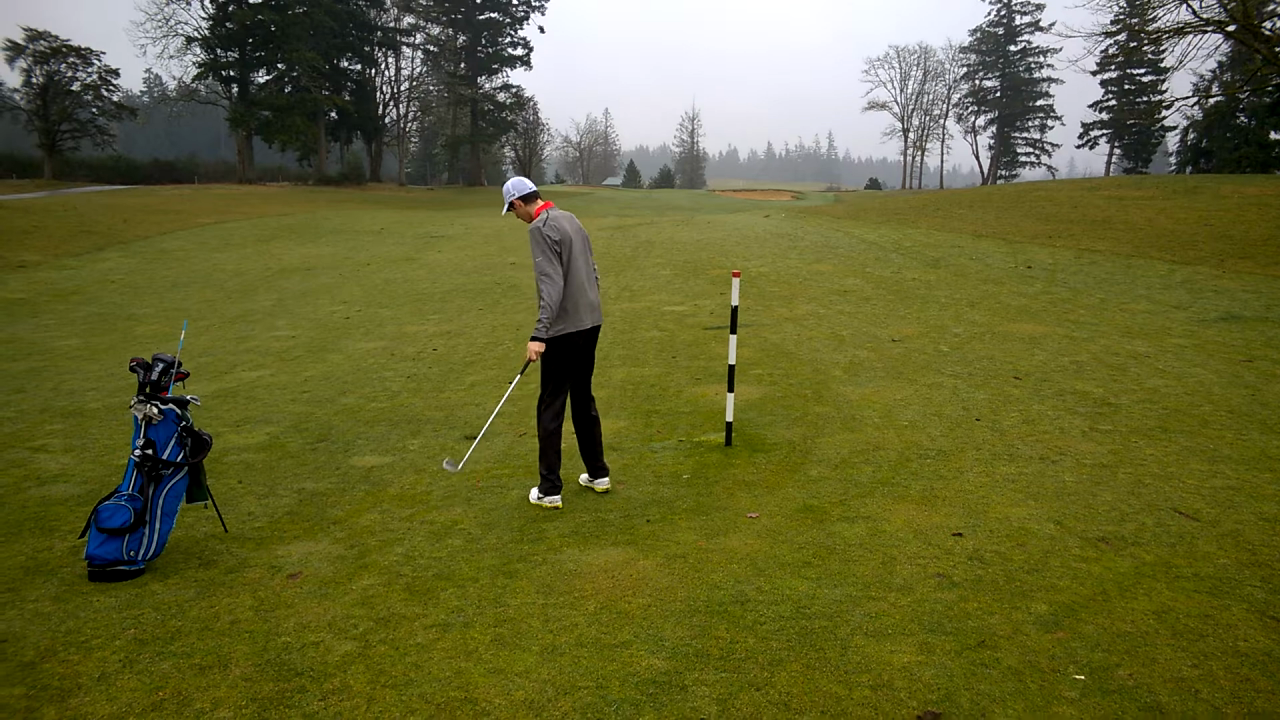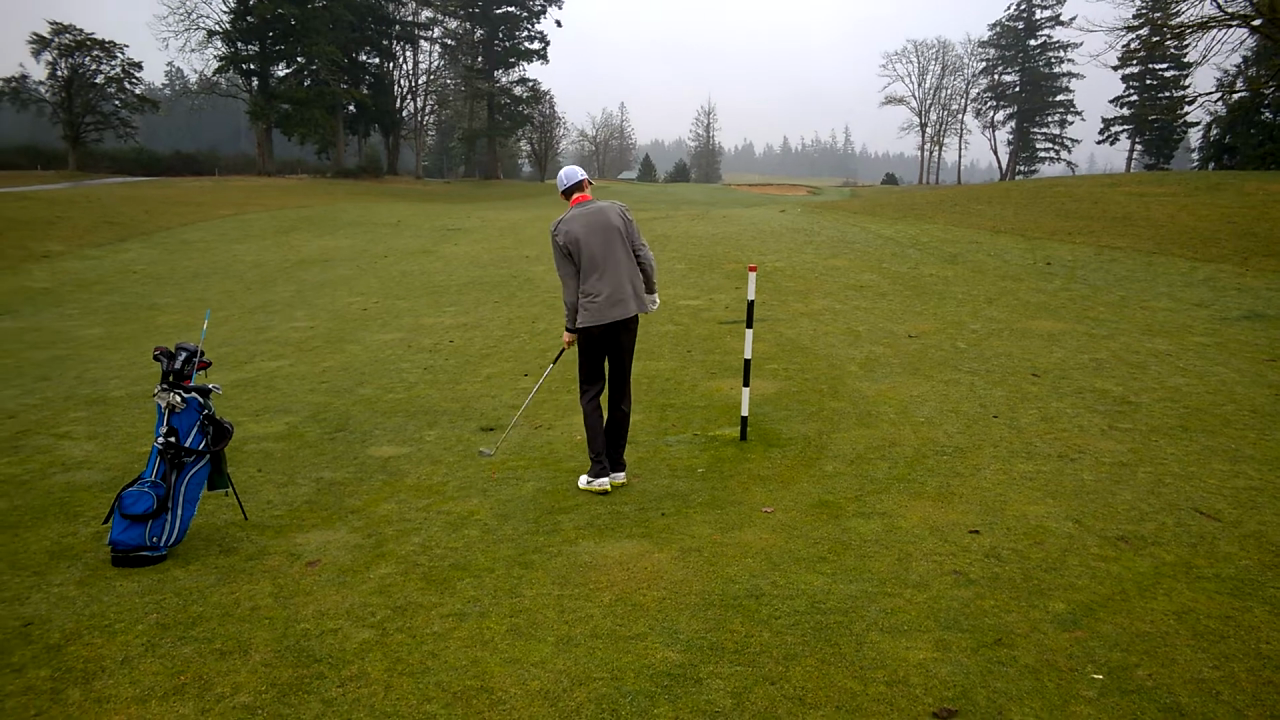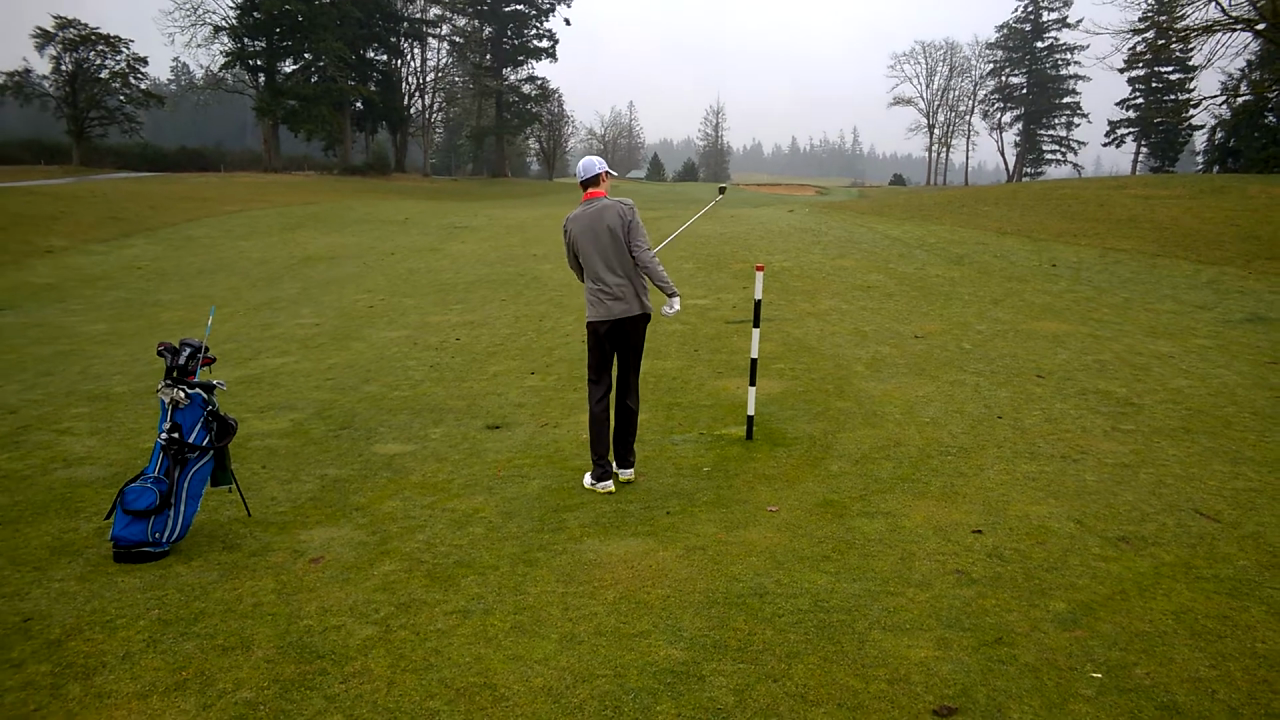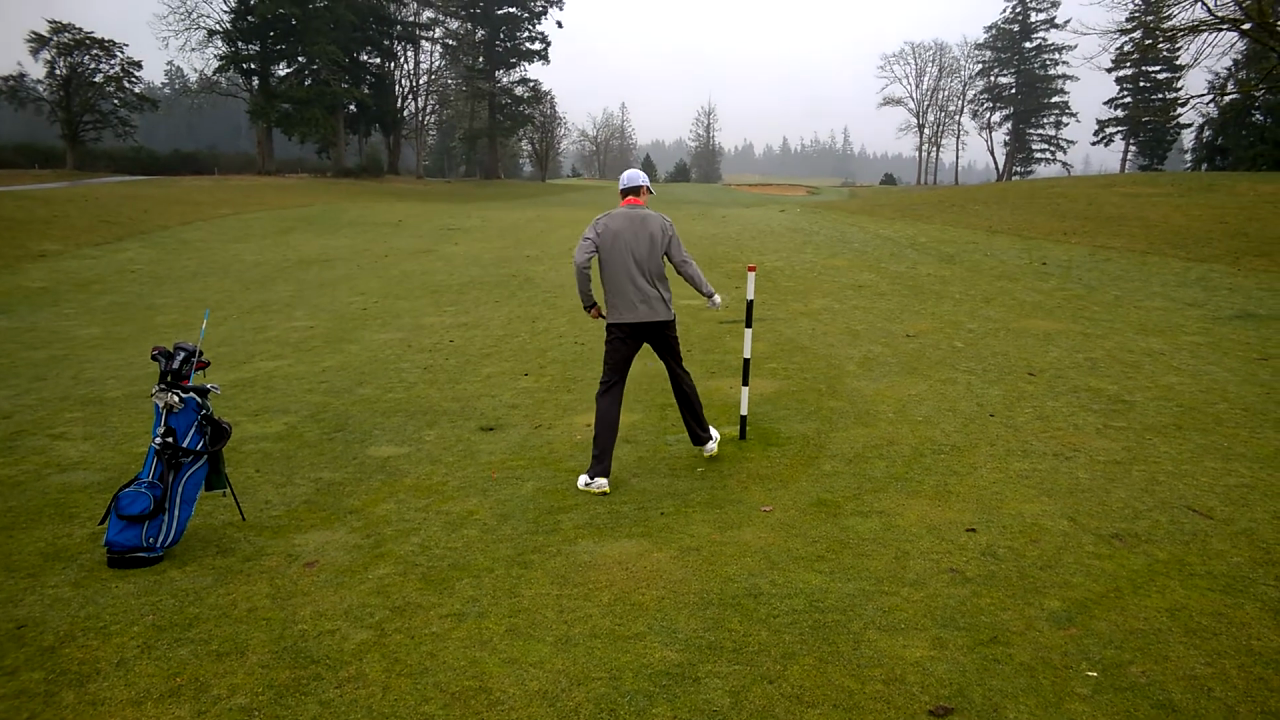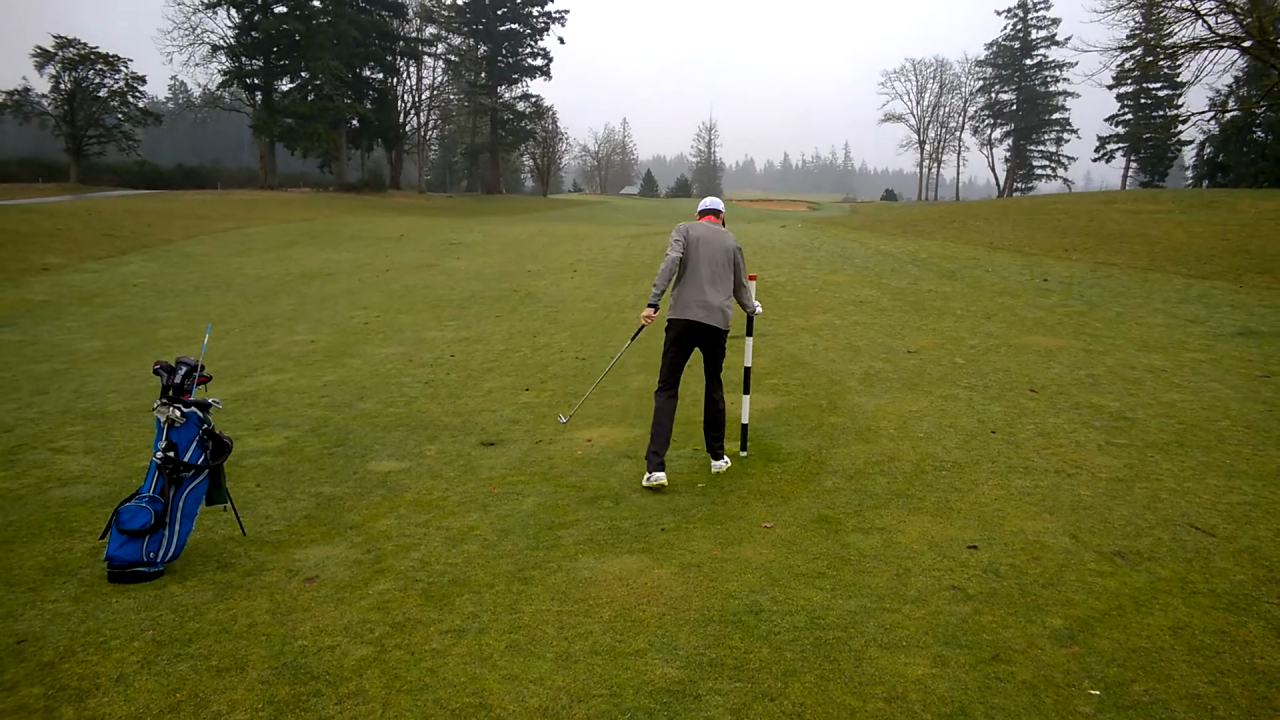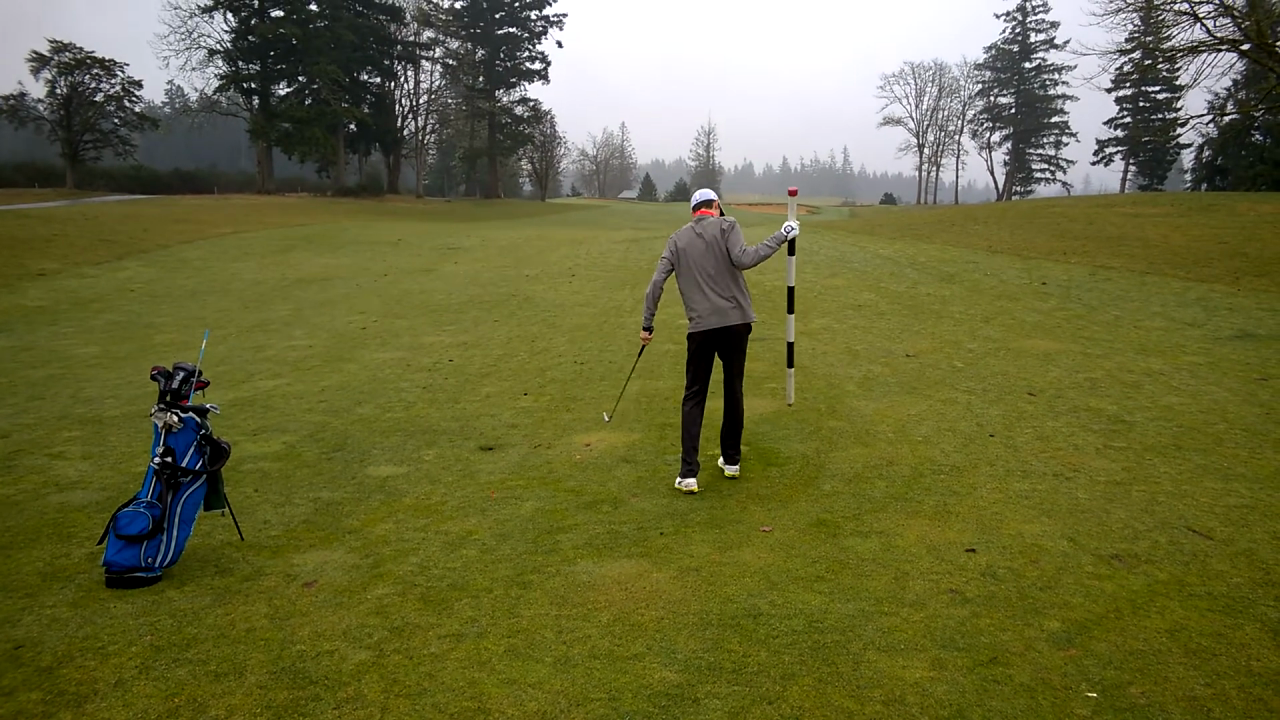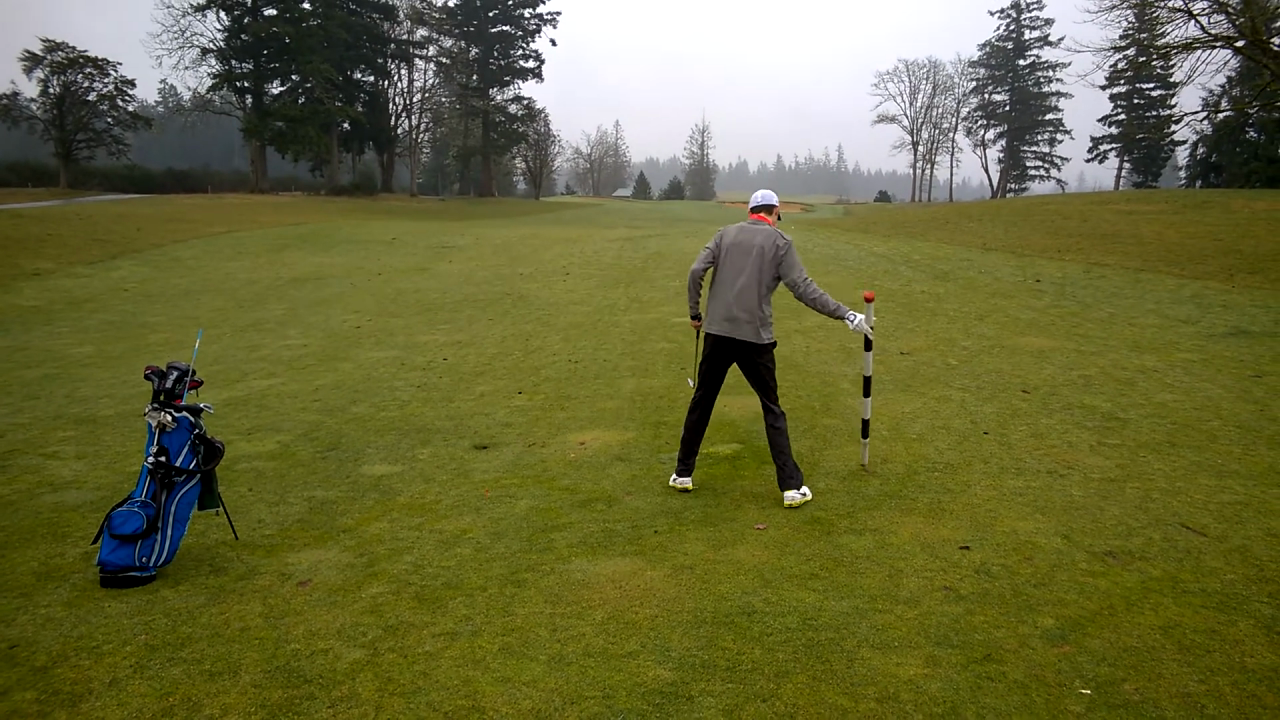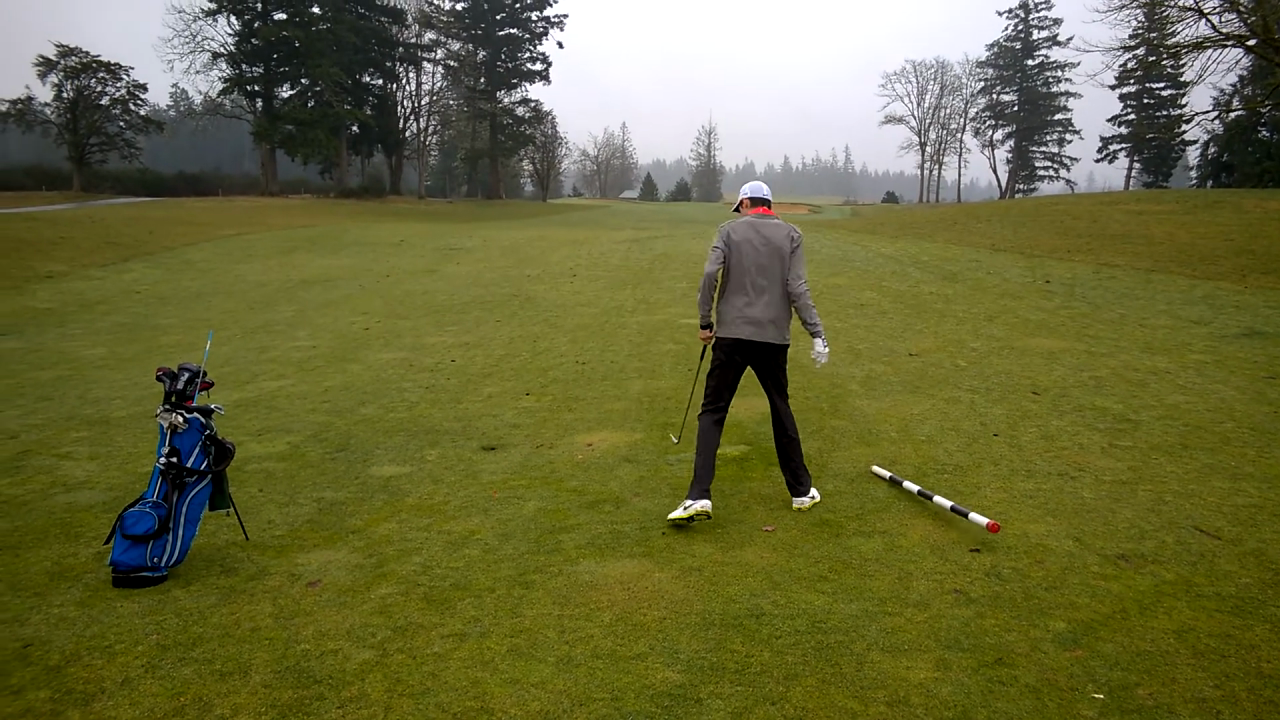
dt=0.5s
person 1, frame 1
left shoulder: (540, 228)
right shoulder: (570, 220)
left elbow: (551, 285)
right elbow: (593, 273)
left wrist: (539, 335)
left hip: (564, 328)
right hip: (591, 322)
left knee: (551, 407)
right knee: (583, 397)
left ankle: (550, 489)
right ankle: (598, 473)
person 1, frame 2
left shoulder: (561, 228)
right shoulder: (617, 210)
left elbow: (570, 284)
right elbow: (644, 255)
left wrist: (570, 326)
right wrist: (650, 290)
left hip: (593, 318)
right hip: (627, 312)
left knee: (591, 392)
right knee: (620, 390)
left ankle: (599, 472)
right ankle: (616, 466)
person 1, frame 3
left shoulder: (571, 223)
right shoulder: (623, 208)
right elbow: (643, 255)
right wrist: (671, 292)
left hip: (599, 315)
right hip: (634, 310)
left knee: (599, 392)
right knee: (628, 387)
left ankle: (601, 474)
right ankle: (625, 462)
person 1, frame 4
left shoulder: (603, 223)
right shoulder: (660, 222)
left elbow: (581, 262)
right elbow: (684, 264)
left wrist: (589, 303)
right wrist: (710, 294)
left hip: (621, 319)
right hip: (660, 316)
left knee: (610, 392)
right knee: (678, 374)
left ankle: (598, 474)
right ankle: (704, 438)
person 1, frame 5
left shoulder: (684, 229)
right shoulder: (731, 241)
left elbow: (671, 261)
right elbow: (740, 289)
left wrist: (653, 302)
right wrist: (752, 307)
left hip: (684, 318)
right hip: (717, 322)
left knee: (667, 390)
right knee: (713, 387)
left ankle: (656, 468)
right ankle: (717, 455)
person 1, frame 6
left shoulder: (677, 239)
right shoulder: (726, 225)
left elbow: (657, 282)
right elbow: (743, 260)
left wrist: (647, 324)
right wrist: (781, 236)
left hip: (701, 327)
right hip: (735, 321)
left knee: (694, 397)
right knee: (733, 389)
left ankle: (688, 473)
right ankle: (731, 459)
person 1, frame 7
left shoulder: (725, 234)
right shoulder: (780, 242)
left elbow: (695, 272)
right elbow: (805, 289)
left wrist: (695, 313)
right wrist: (846, 315)
left hip: (717, 332)
right hip: (754, 337)
left knee: (702, 401)
right knee: (771, 409)
left ankle: (683, 473)
right ankle: (792, 486)
person 1, frame 8
left shoulder: (729, 229)
right shoulder: (791, 235)
left elbow: (710, 274)
right elbow: (798, 289)
left wrist: (705, 323)
right wrist: (818, 335)
left hip: (731, 336)
right hip: (772, 338)
left knee: (712, 413)
right knee: (781, 409)
left ankle: (700, 496)
right ankle: (801, 490)
